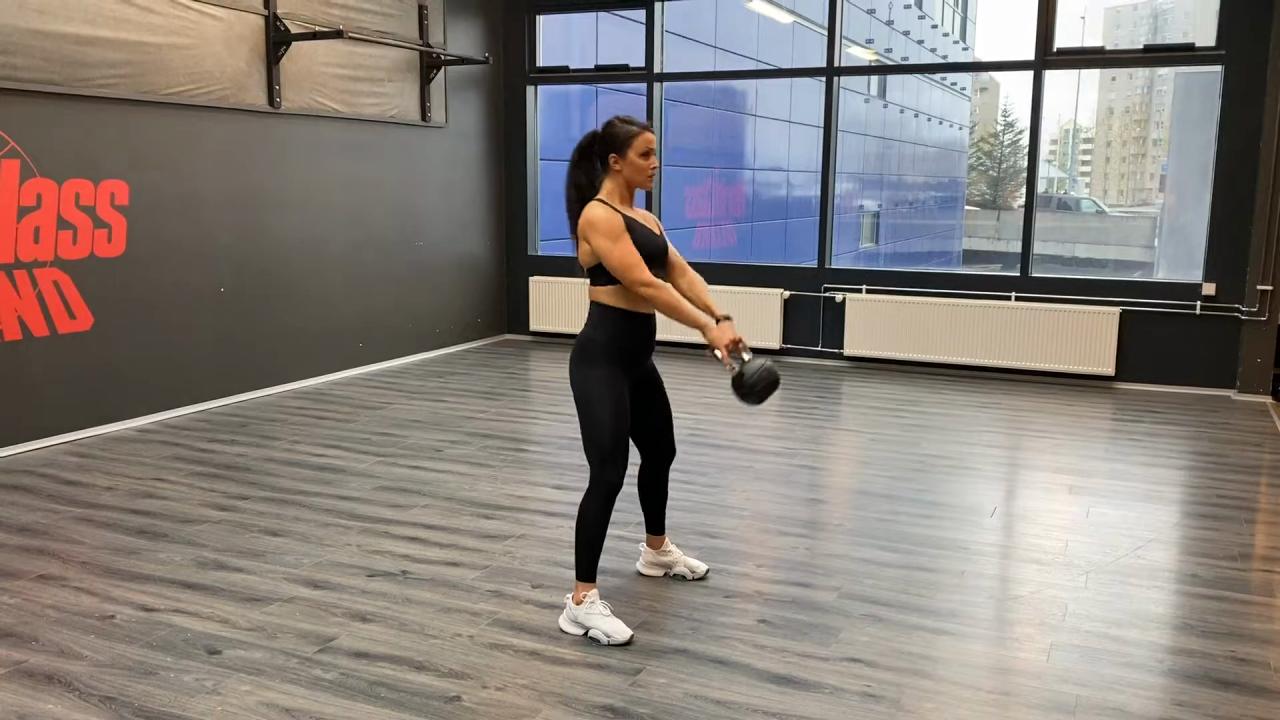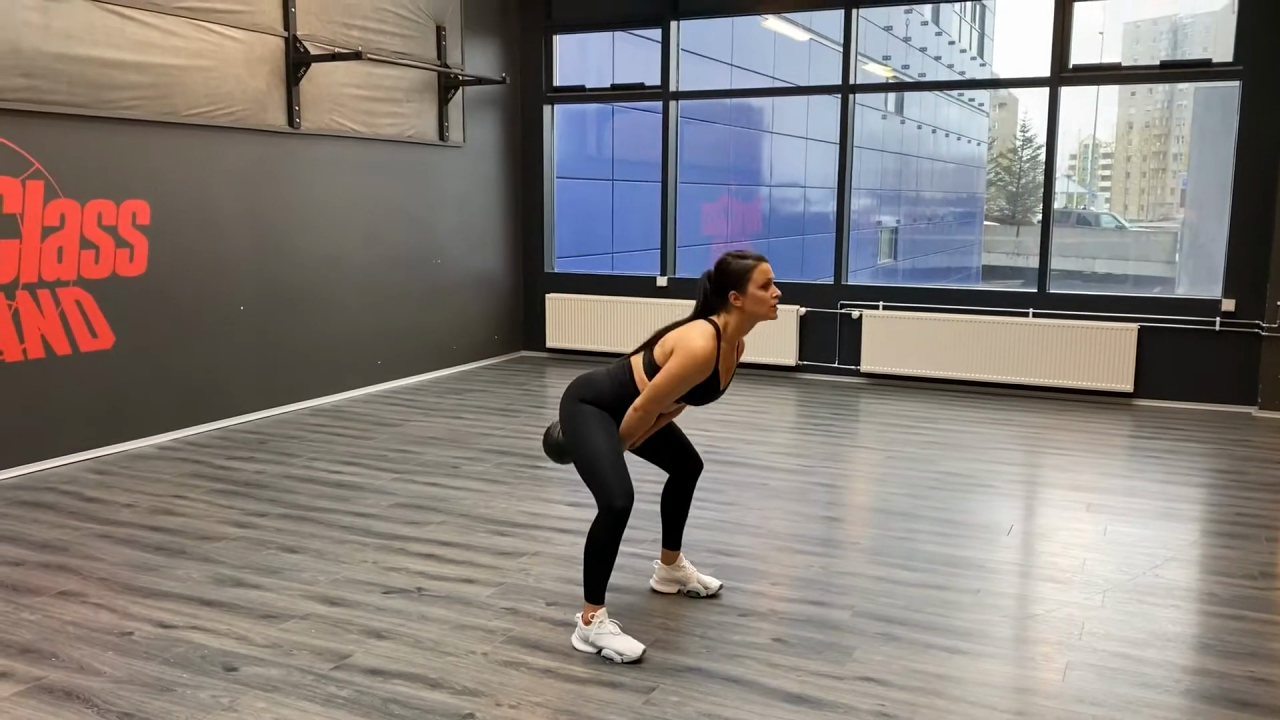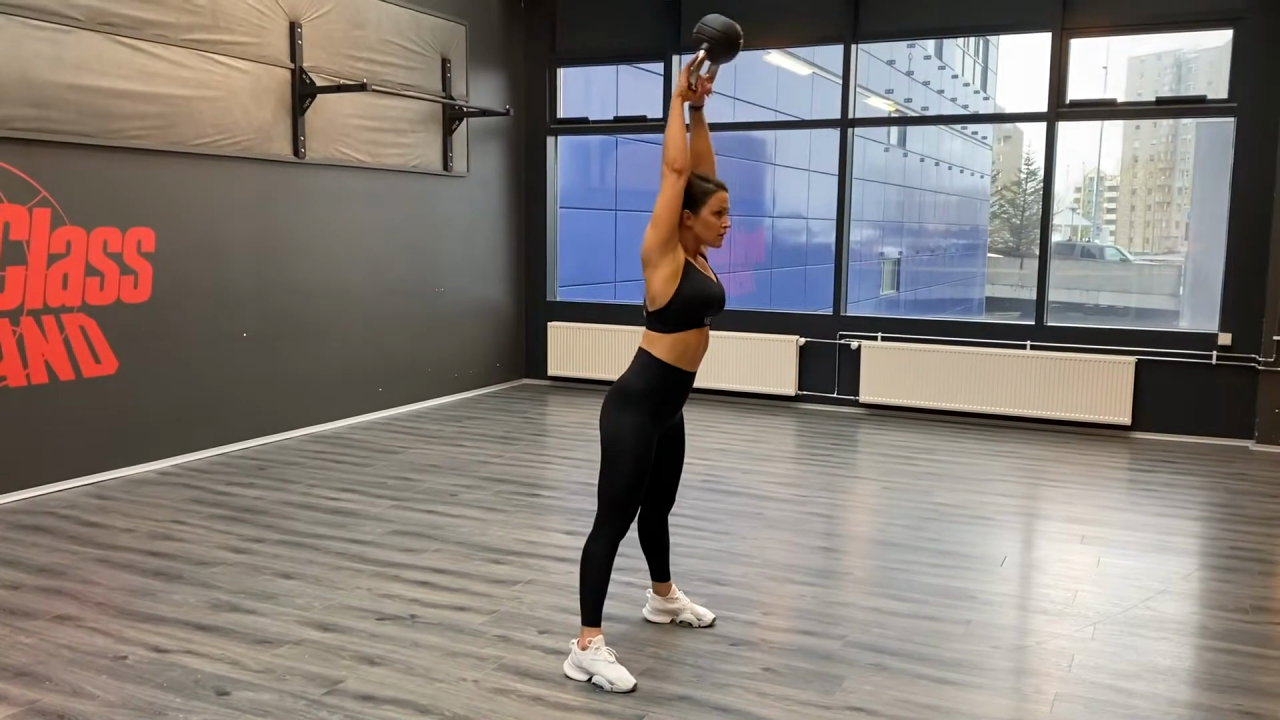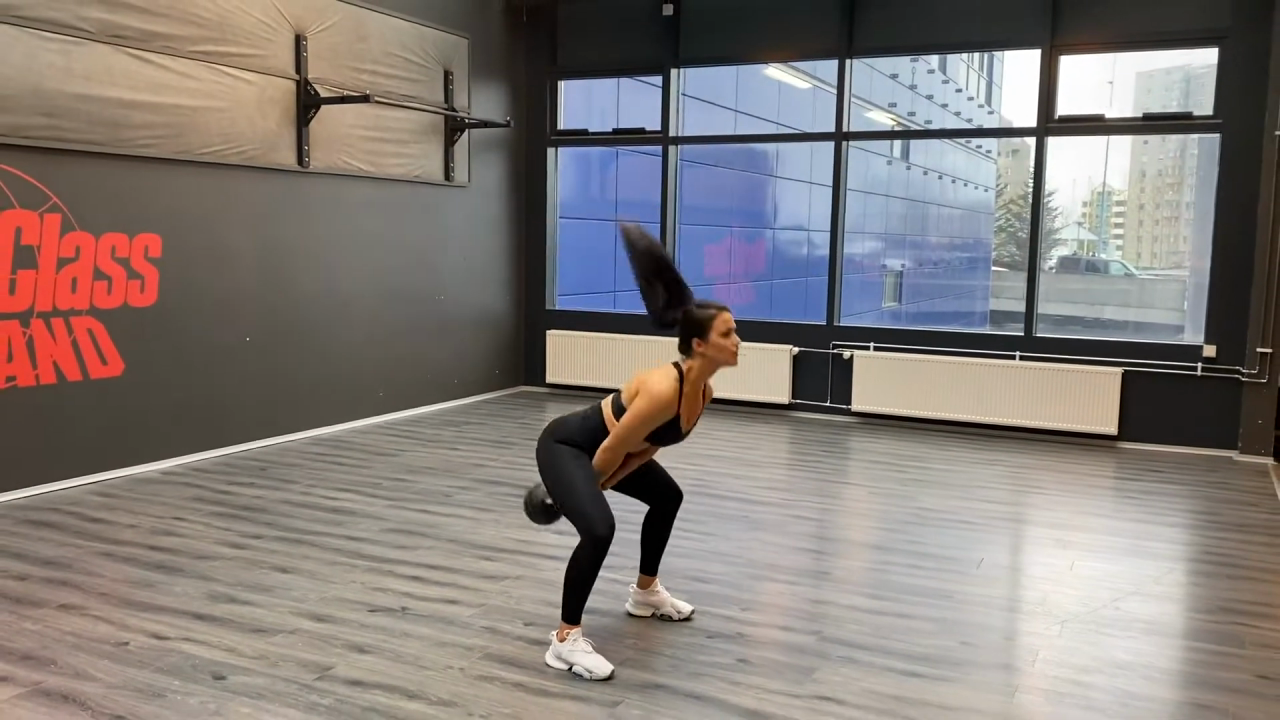
dt=1s
person 1, frame 1
left shoulder: (644, 218)
right shoulder: (597, 216)
left elbow: (683, 274)
right elbow: (644, 285)
left wrist: (720, 319)
right wrist: (709, 329)
left hip: (638, 358)
right hip: (601, 359)
left knee: (660, 452)
right knee: (608, 474)
left ankle: (657, 550)
right ankle: (582, 601)
person 1, frame 2
left shoulder: (734, 343)
right shoulder: (700, 345)
left elbow: (676, 404)
right elbow: (645, 407)
left wrist: (619, 448)
right wrist: (613, 450)
left hip: (630, 407)
right hip: (590, 404)
left knee: (687, 466)
right knee: (617, 501)
left ankle: (670, 567)
right ankle: (592, 621)
person 1, frame 3
left shoulder: (696, 255)
right shoulder: (663, 254)
left elbow: (700, 171)
right elbow: (674, 171)
left wrist: (699, 111)
right wrist: (677, 99)
left hip: (668, 405)
right hip: (636, 405)
left knee: (657, 509)
right knee: (614, 519)
left ankle: (663, 597)
right ankle: (587, 647)
person 1, frame 4
left shoulder: (701, 389)
right shoulder: (664, 388)
left elbow: (645, 446)
right elbow: (615, 447)
left wrist: (597, 485)
right wrist: (587, 486)
left hip: (604, 446)
right hip: (565, 445)
left knee: (668, 497)
right knee: (599, 528)
left ankle: (646, 591)
right ankle: (566, 638)
